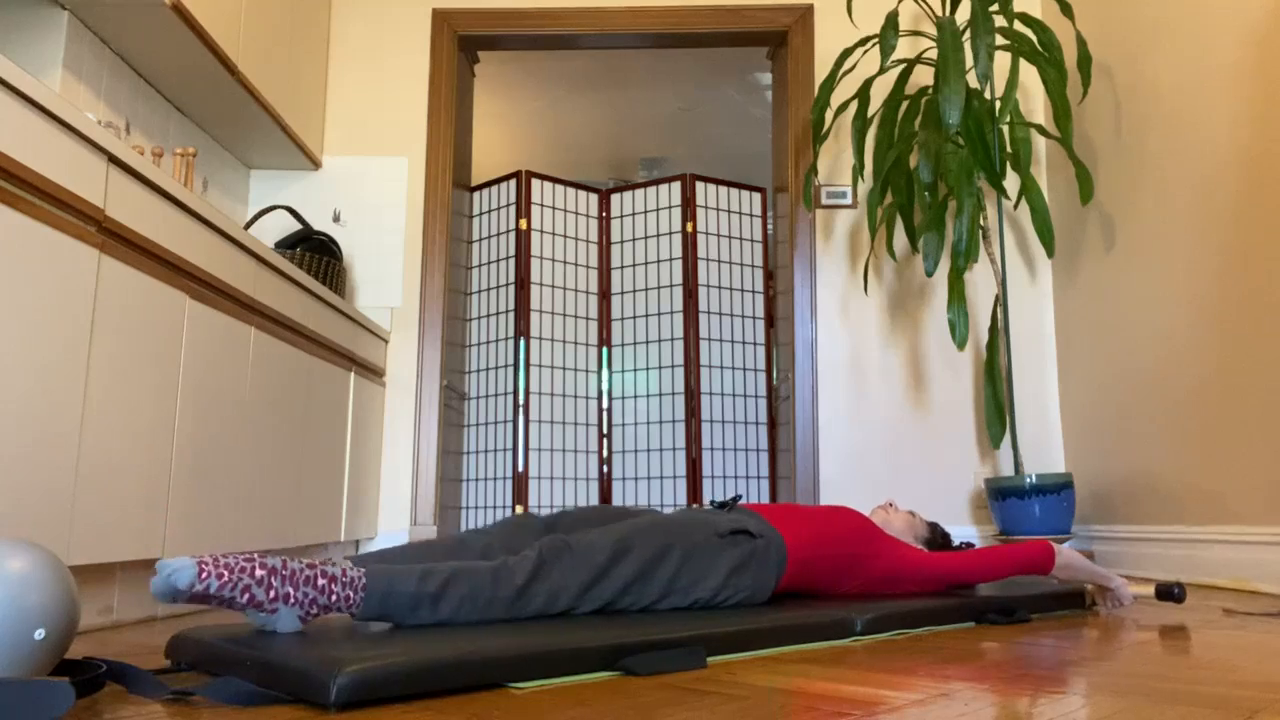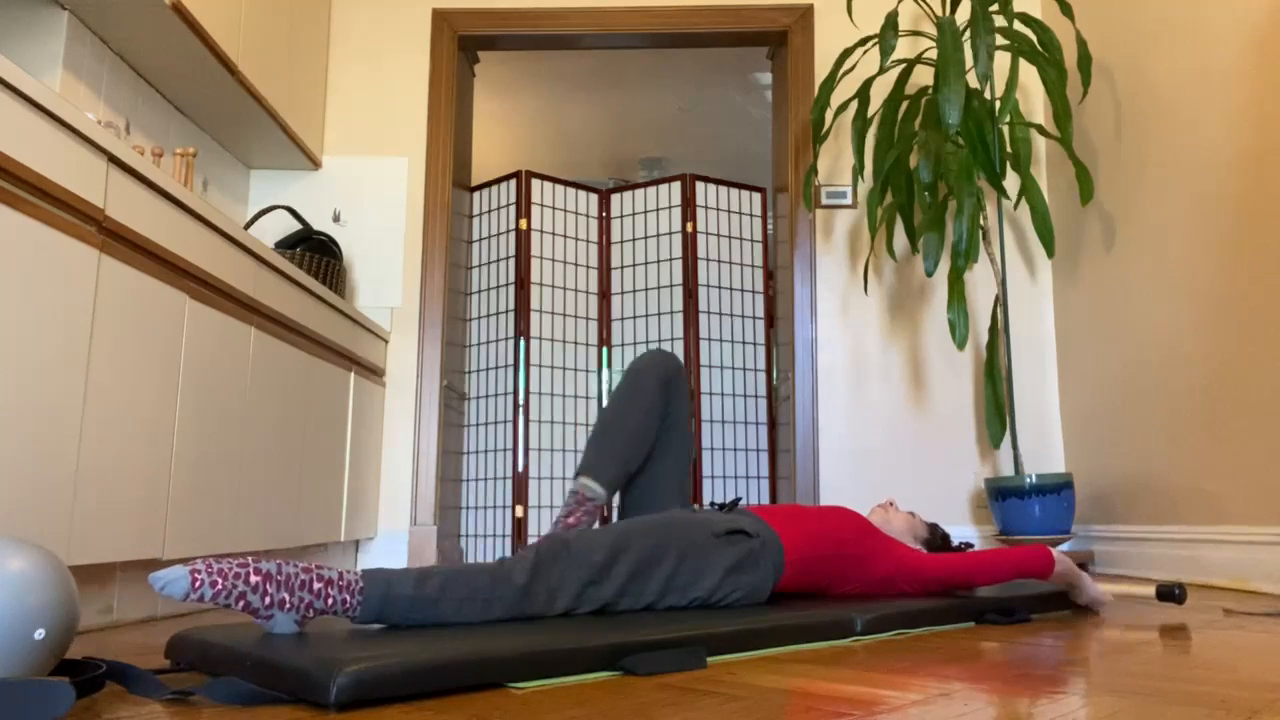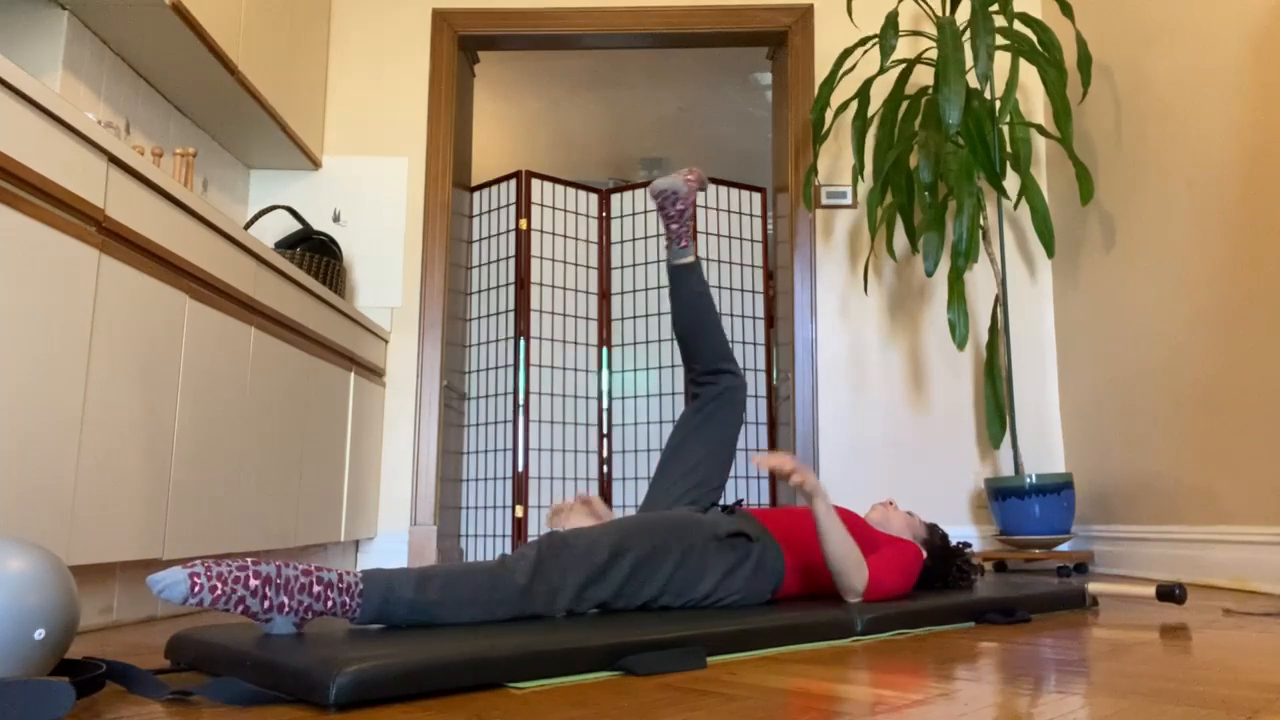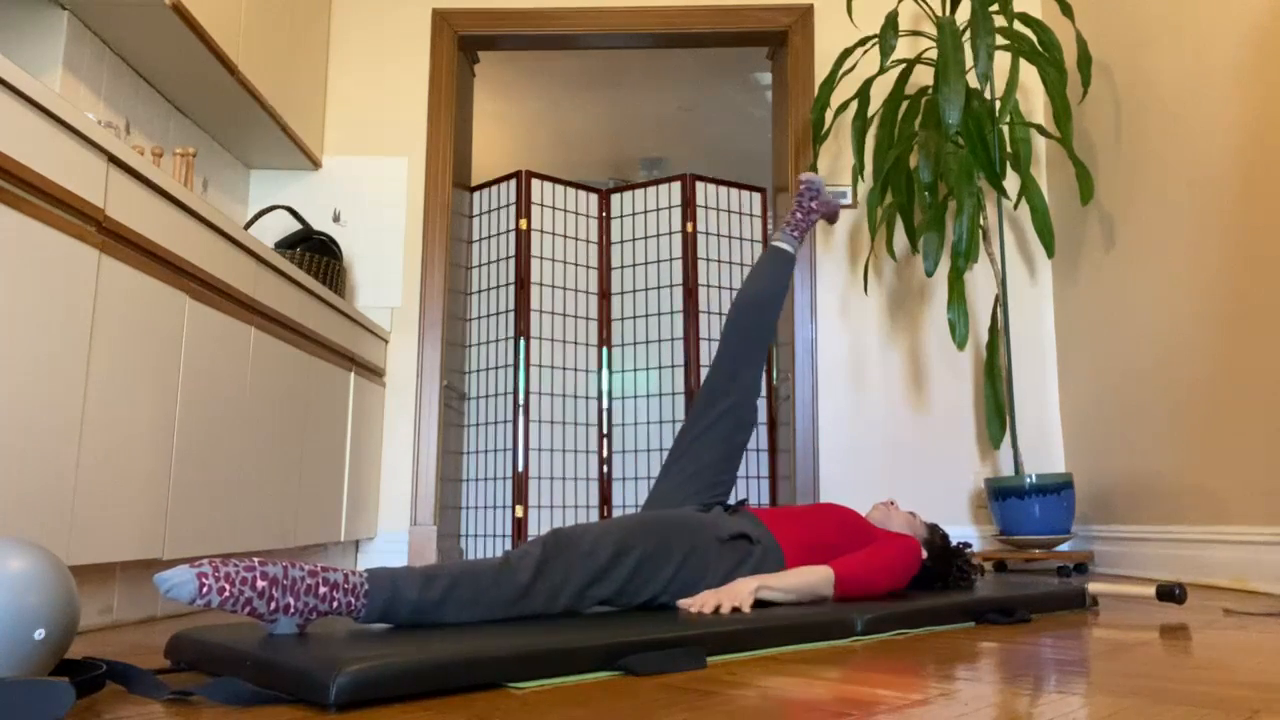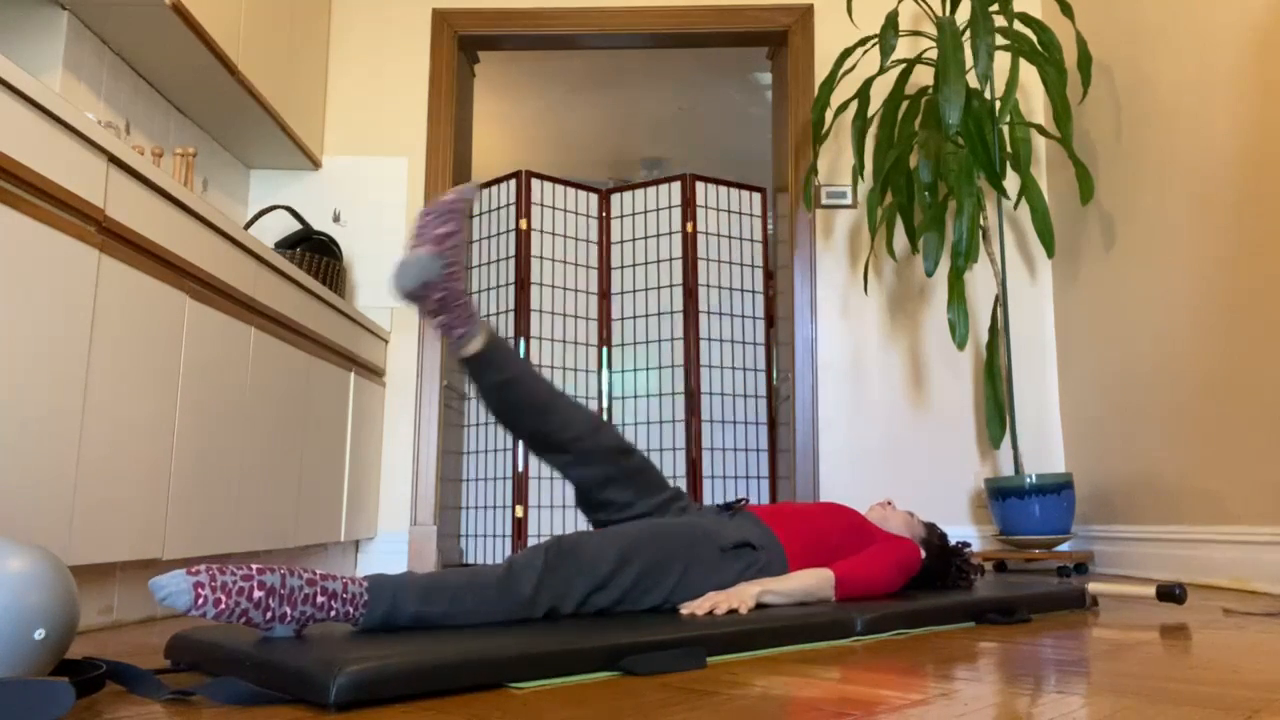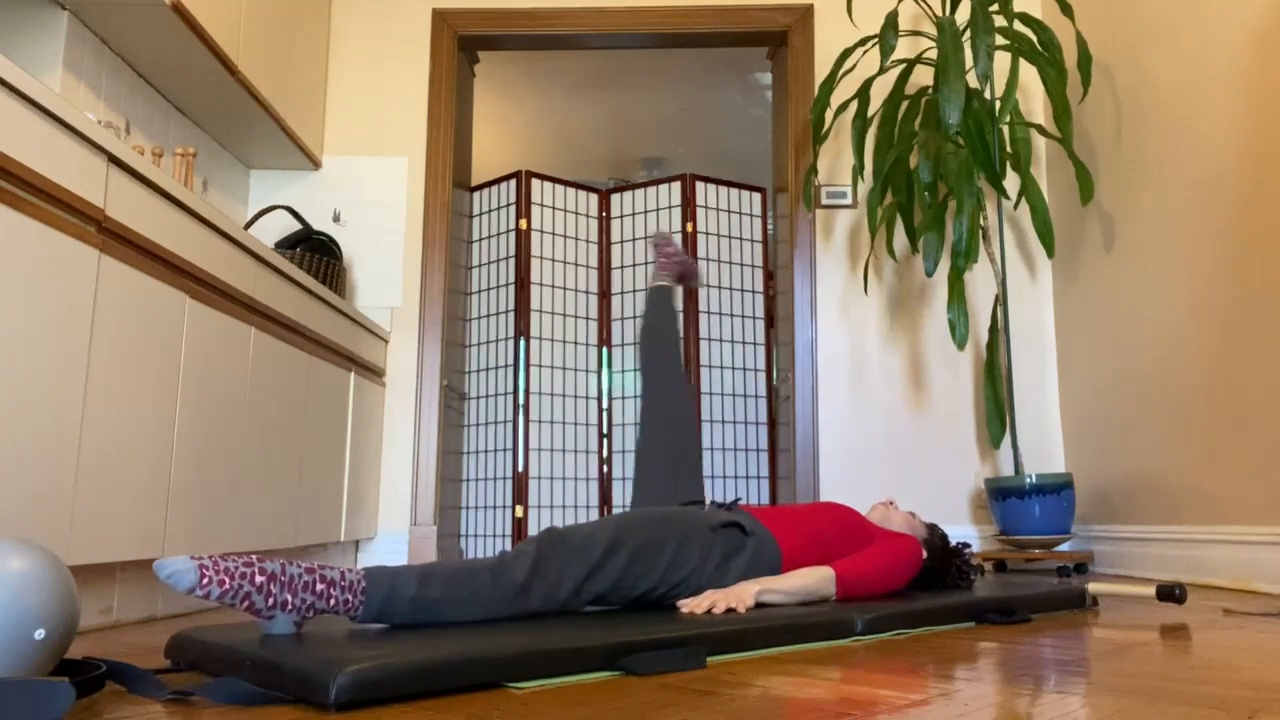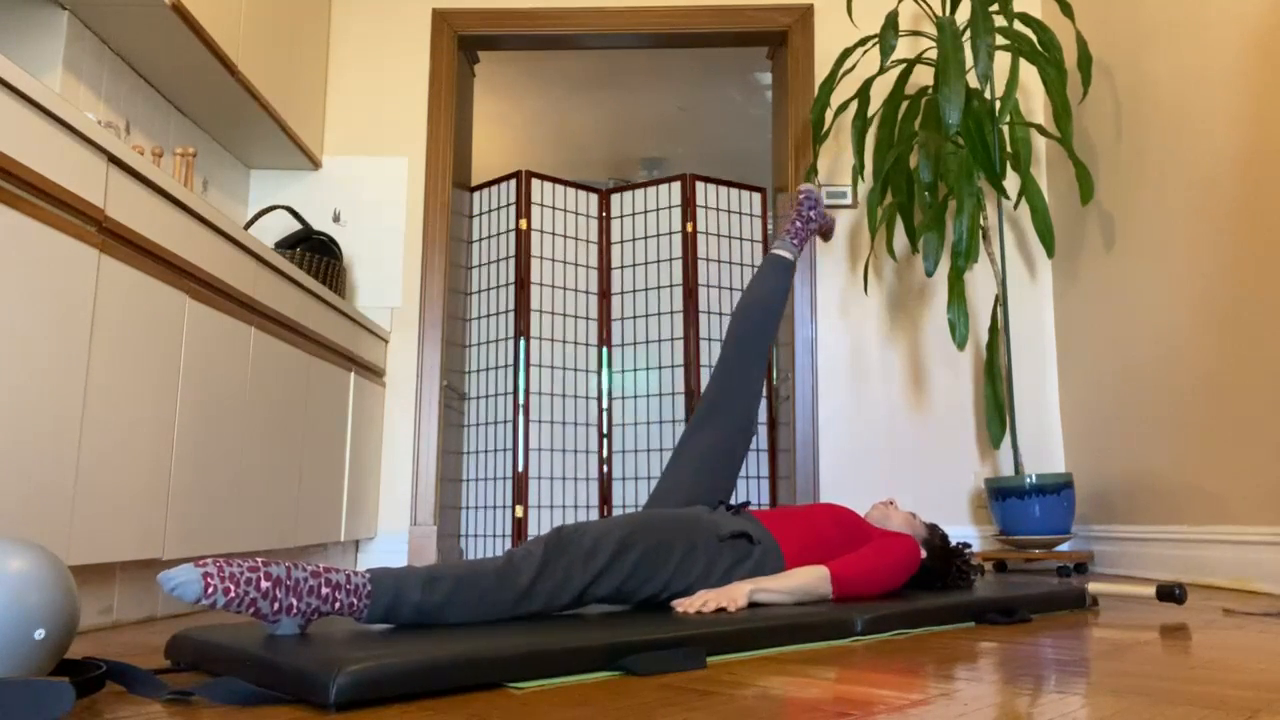
dt=0.7s
person 1, frame 1
left shoulder: (908, 562)
right shoulder: (855, 536)
left elbow: (1002, 558)
left wrist: (1084, 566)
left hip: (734, 557)
right hip: (704, 532)
left knee: (517, 582)
right knee: (528, 539)
left ankle: (302, 586)
right ankle: (339, 575)
person 1, frame 2
left shoulder: (903, 563)
right shoulder: (851, 536)
left elbow: (993, 563)
left wrist: (1066, 570)
left hip: (731, 559)
right hip: (691, 530)
left knee: (528, 586)
right knee: (660, 373)
left ankle: (308, 591)
right ankle: (577, 517)
person 1, frame 3
left shoulder: (897, 561)
right shoulder: (851, 530)
left elbow: (851, 586)
left wrist: (813, 491)
right wrist: (609, 520)
left hip: (735, 556)
right hip: (701, 533)
left knee: (539, 579)
right knee: (720, 383)
left ankle: (309, 592)
person 1, frame 4
left shoulder: (897, 555)
right shoulder: (858, 534)
left elbow: (837, 579)
left wrist: (758, 584)
left hip: (725, 554)
right hip: (700, 526)
left knee: (542, 576)
right knee: (735, 374)
left ankle: (315, 592)
person 1, frame 5
left shoulder: (896, 558)
right shoulder: (851, 526)
left elbow: (844, 580)
left wrist: (763, 587)
left hip: (733, 557)
right hip: (702, 526)
left knee: (552, 577)
right knee: (592, 449)
left ankle: (313, 595)
right ankle: (451, 309)
person 1, frame 6
left shoulder: (898, 554)
right shoulder: (857, 530)
left elbow: (843, 579)
left wrist: (759, 587)
left hip: (725, 552)
right hip: (696, 529)
left knee: (549, 570)
left ankle: (314, 590)
person 1, frame 7
left shoulder: (894, 555)
right shoulder: (852, 530)
left elbow: (836, 578)
left wrist: (753, 587)
left hip: (728, 553)
right hip: (697, 525)
left knee: (555, 567)
left ankle: (318, 591)
